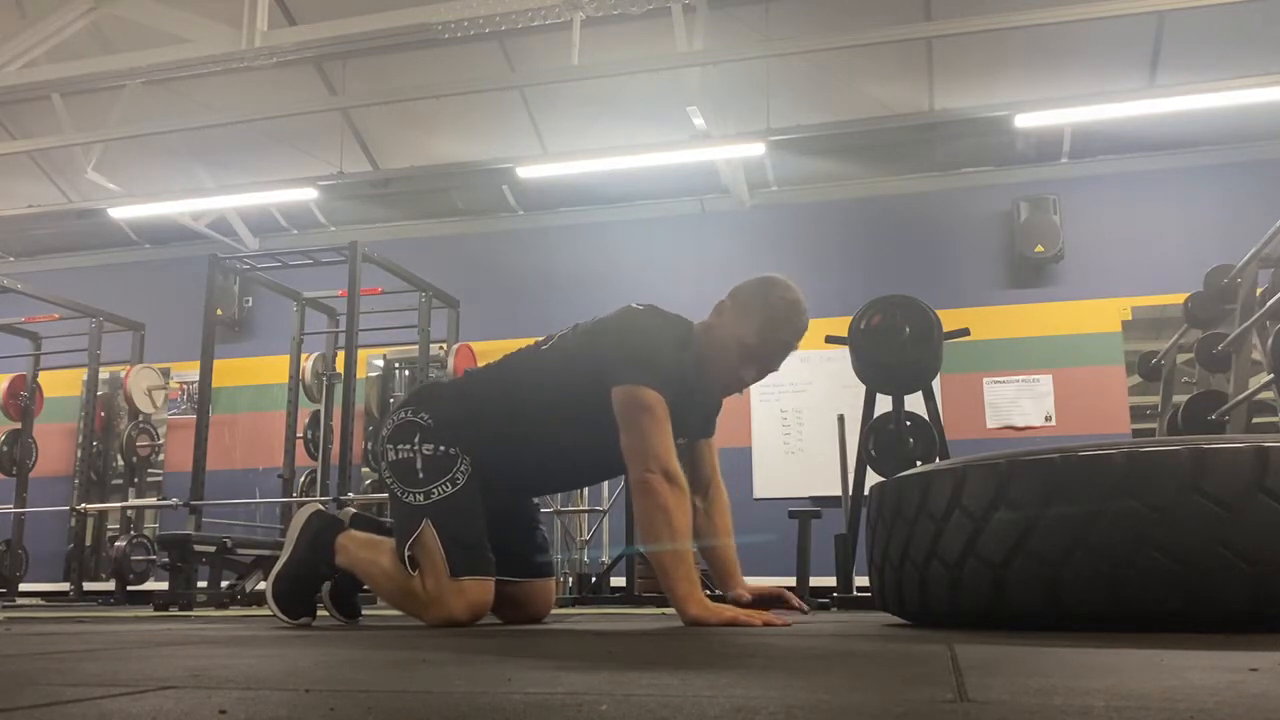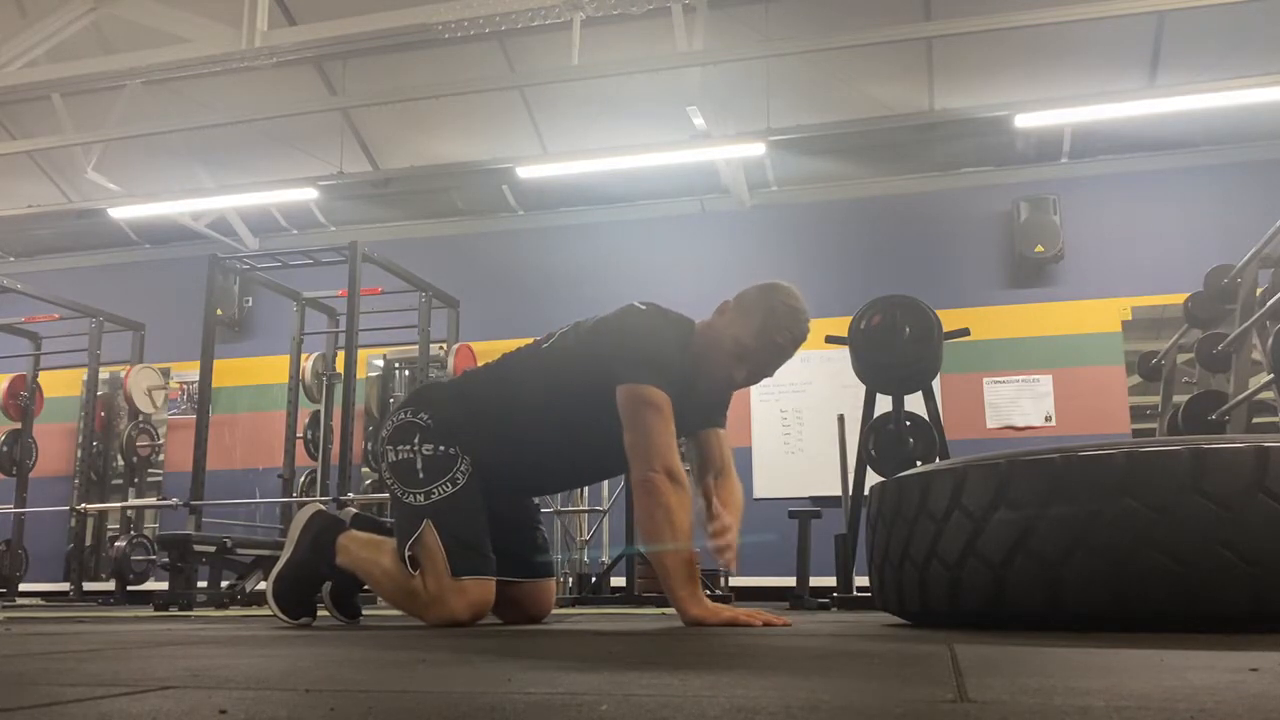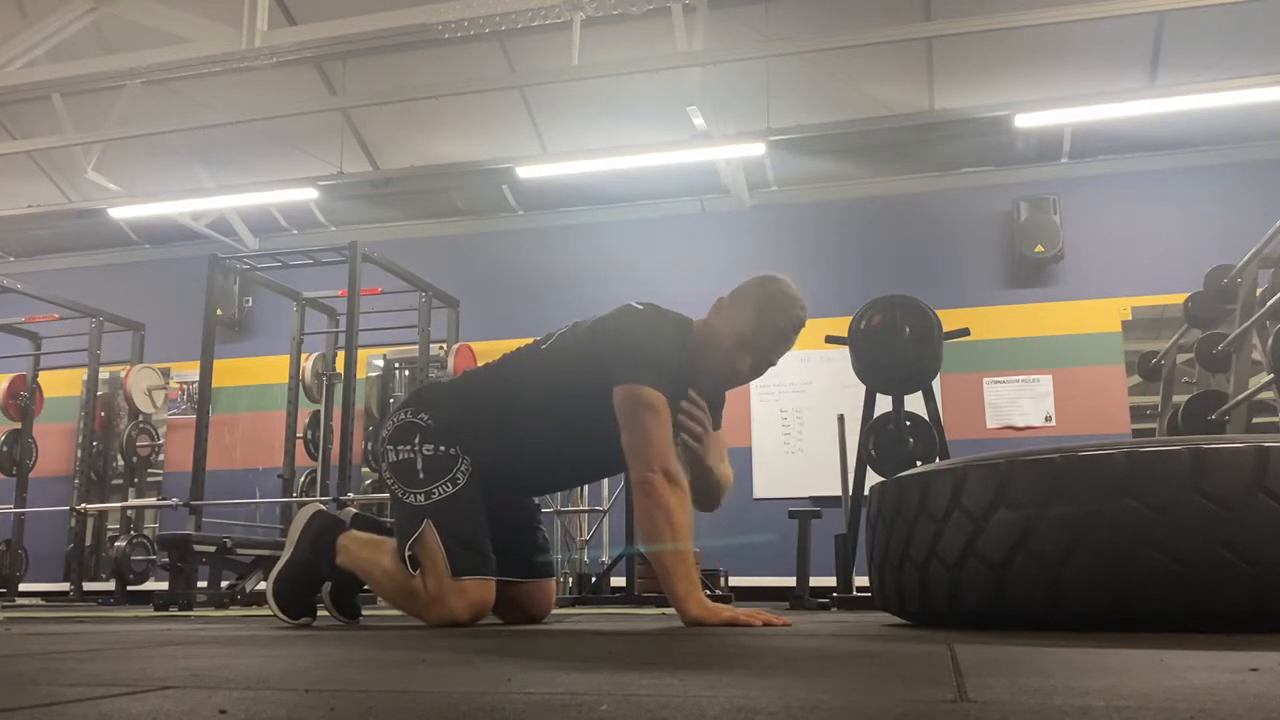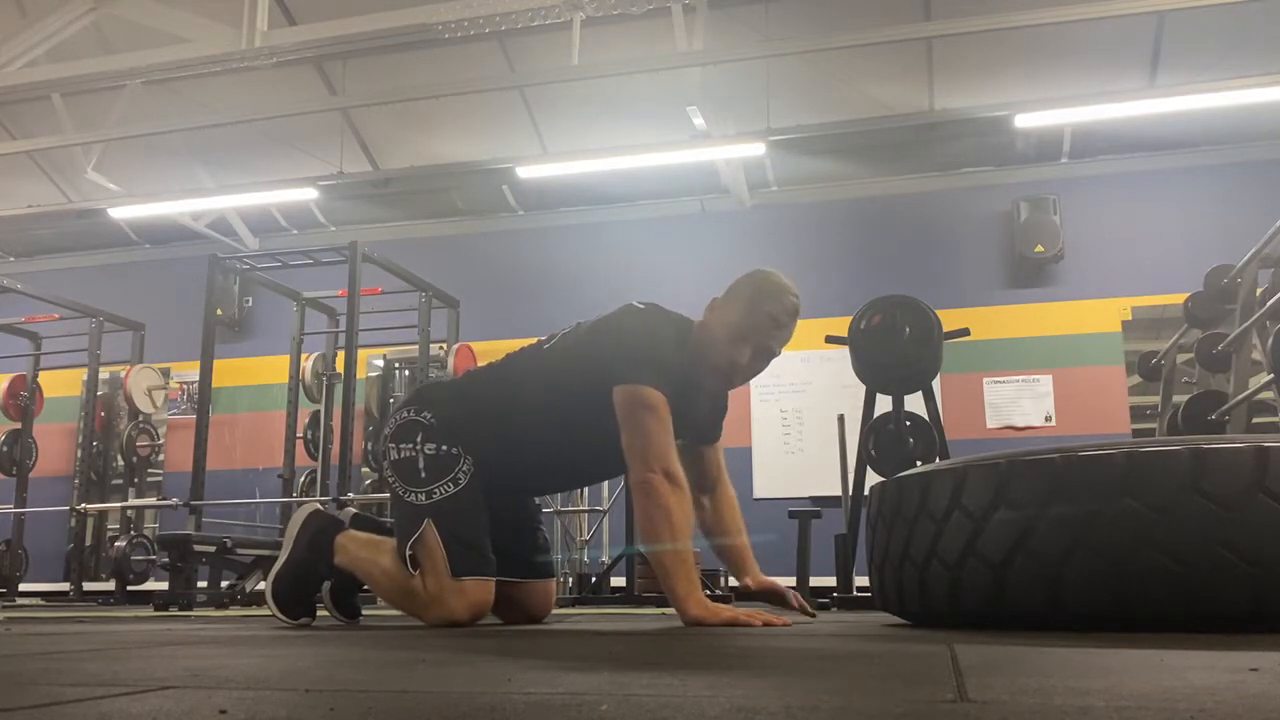
dt=0.3s
person 1, frame 1
left shoulder: (702, 382)
right shoulder: (648, 341)
left elbow: (704, 486)
right elbow: (655, 476)
left wrist: (733, 582)
right wrist: (692, 603)
left hip: (494, 461)
right hip: (433, 432)
left knee: (530, 605)
right knee: (458, 603)
left ankle: (365, 537)
right ankle: (325, 540)
person 1, frame 2
left shoulder: (706, 382)
right shoulder: (650, 338)
left elbow: (722, 476)
right elbow: (657, 475)
left wrist: (727, 525)
right wrist: (693, 603)
left hip: (493, 460)
right hip: (436, 433)
left knee: (531, 605)
right knee: (460, 601)
left ankle: (370, 540)
right ankle: (327, 540)
person 1, frame 3
left shoulder: (705, 386)
right shoulder: (648, 338)
left elbow: (708, 485)
right elbow: (654, 476)
left wrist: (706, 458)
right wrist: (691, 603)
left hip: (494, 461)
right hip: (434, 432)
left knee: (532, 606)
right knee: (459, 602)
left ankle: (369, 537)
right ankle: (327, 540)
person 1, frame 4
left shoulder: (707, 390)
right shoulder: (647, 340)
left elbow: (710, 486)
right elbow: (655, 477)
left wrist: (751, 575)
right wrist: (693, 604)
left hip: (496, 462)
right hip: (438, 432)
left knee: (531, 607)
right knee: (457, 604)
left ankle: (364, 538)
right ankle: (324, 541)
